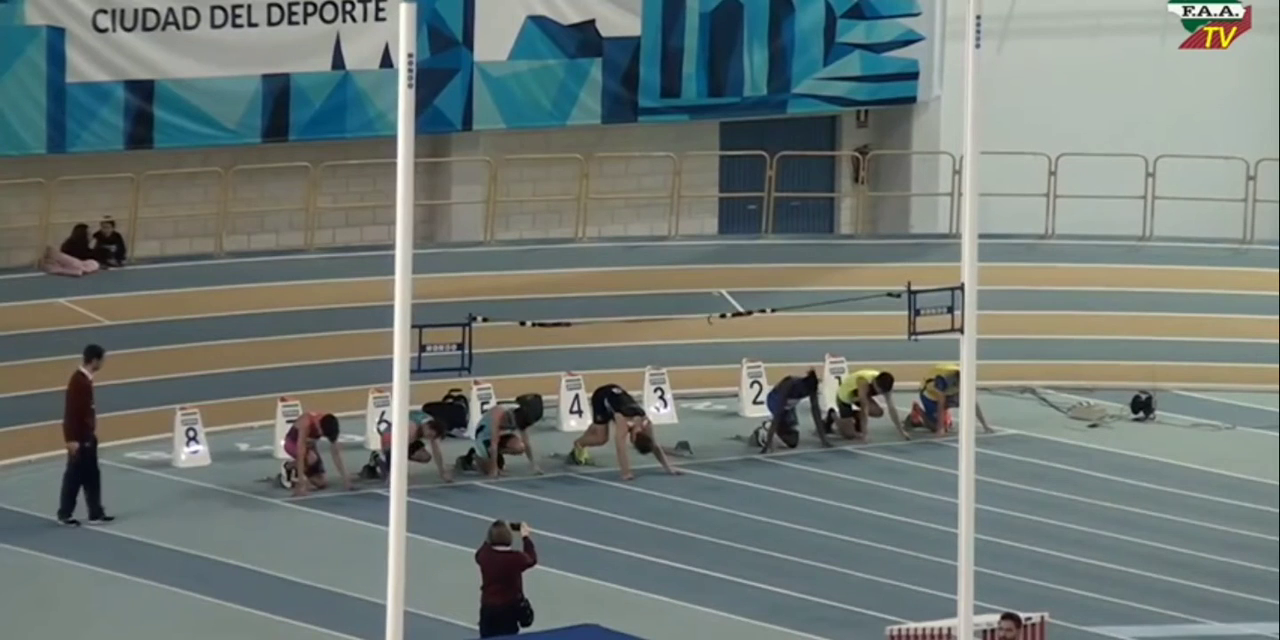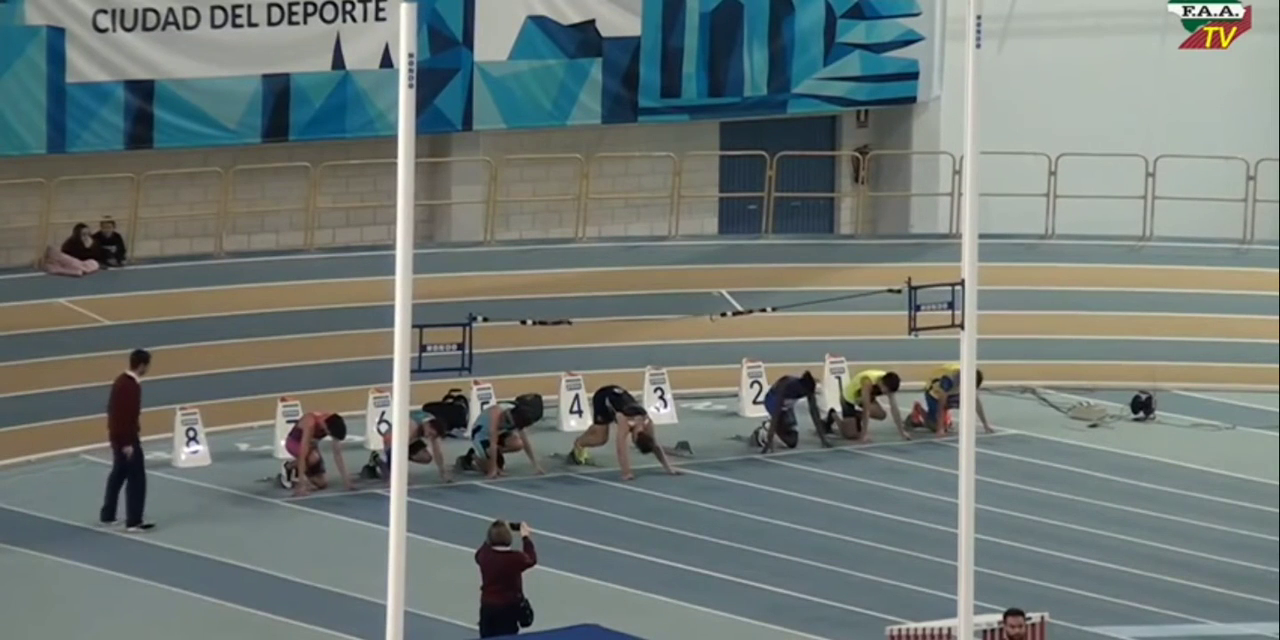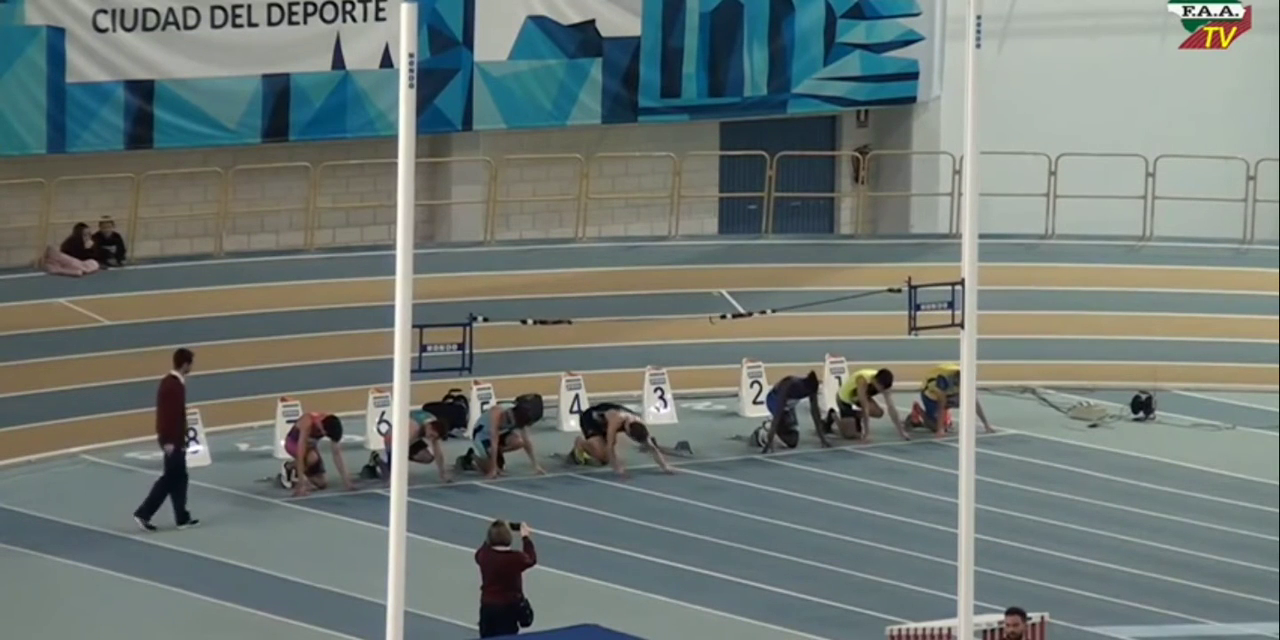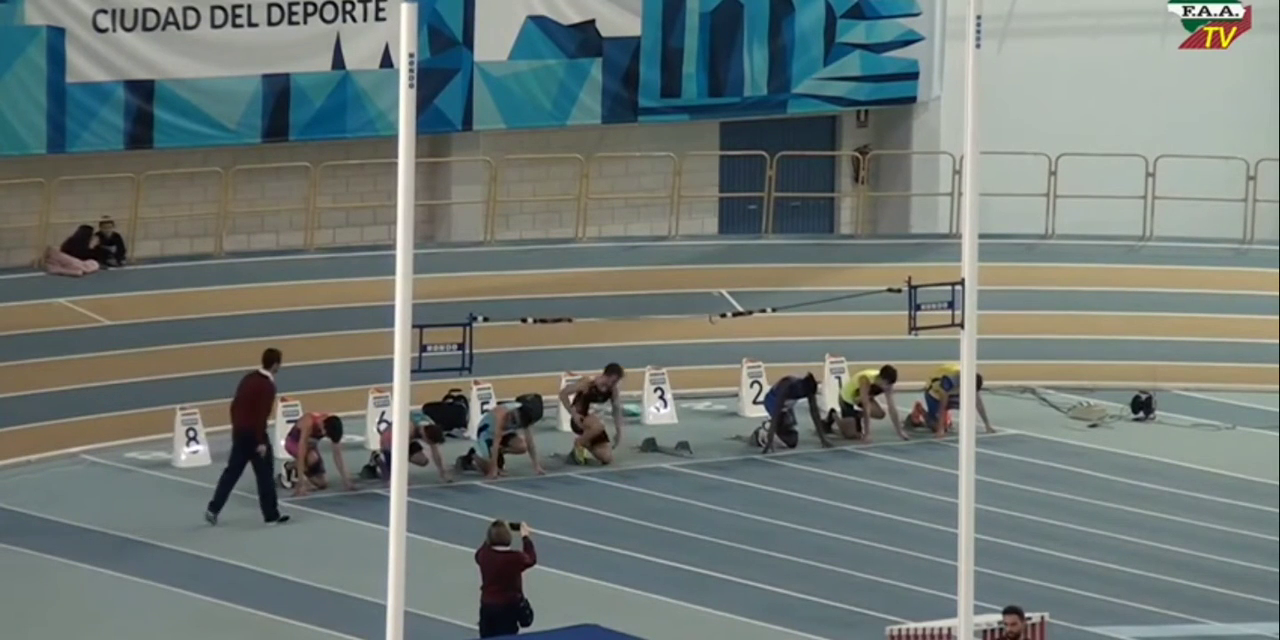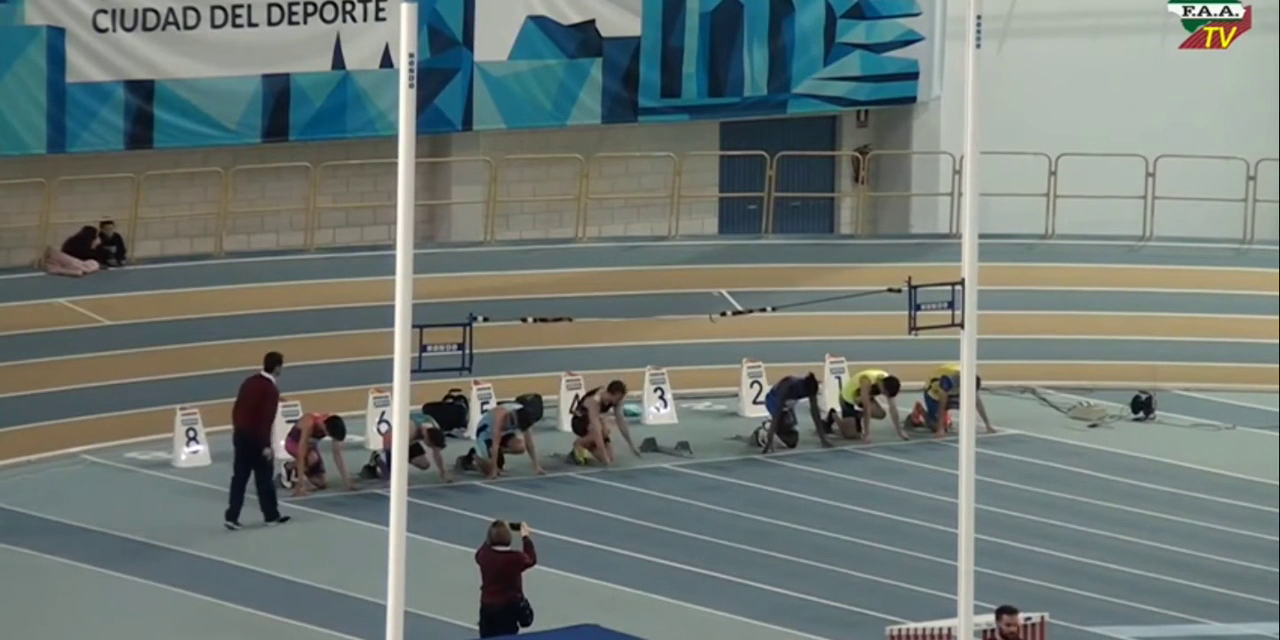
dt=1s
person 1, frame 1
left shoulder: (86, 379)
right shoulder: (78, 381)
right elbow: (71, 412)
right wrist: (72, 439)
left hip: (87, 434)
right hip: (79, 437)
left knee: (92, 474)
right knee: (75, 475)
left ankle: (96, 513)
right ankle: (64, 514)
person 1, frame 2
left shoulder: (121, 381)
right shoulder: (131, 386)
right elbow: (128, 416)
right wrist: (128, 443)
left hip: (117, 436)
right hip: (127, 438)
left knee: (118, 474)
right knee: (137, 479)
left ankle: (107, 514)
right ankle: (134, 521)
person 1, frame 3
left shoulder: (170, 382)
right shoulder: (174, 386)
right elbow: (169, 414)
right wrist: (169, 441)
left hip: (175, 437)
right hip: (173, 439)
left knee: (178, 477)
right knee: (172, 478)
left ankle: (182, 517)
right ankle: (143, 513)
person 1, frame 4
left shoulder: (248, 379)
right shoulder: (268, 386)
left elbow: (235, 405)
right elbow: (263, 415)
right wrist: (261, 442)
left hip: (240, 432)
right hip: (254, 434)
left knee: (232, 471)
right knee: (265, 475)
left ankle: (213, 508)
right ankle: (271, 515)
person 1, frame 5
left shoulder: (249, 382)
right shoulder: (270, 389)
left elbow: (236, 408)
right elbow: (266, 419)
right wrist: (266, 445)
left hip: (240, 435)
right hip: (255, 437)
left knee: (239, 476)
right knee: (264, 476)
left ankle: (231, 516)
right ankle: (271, 515)
